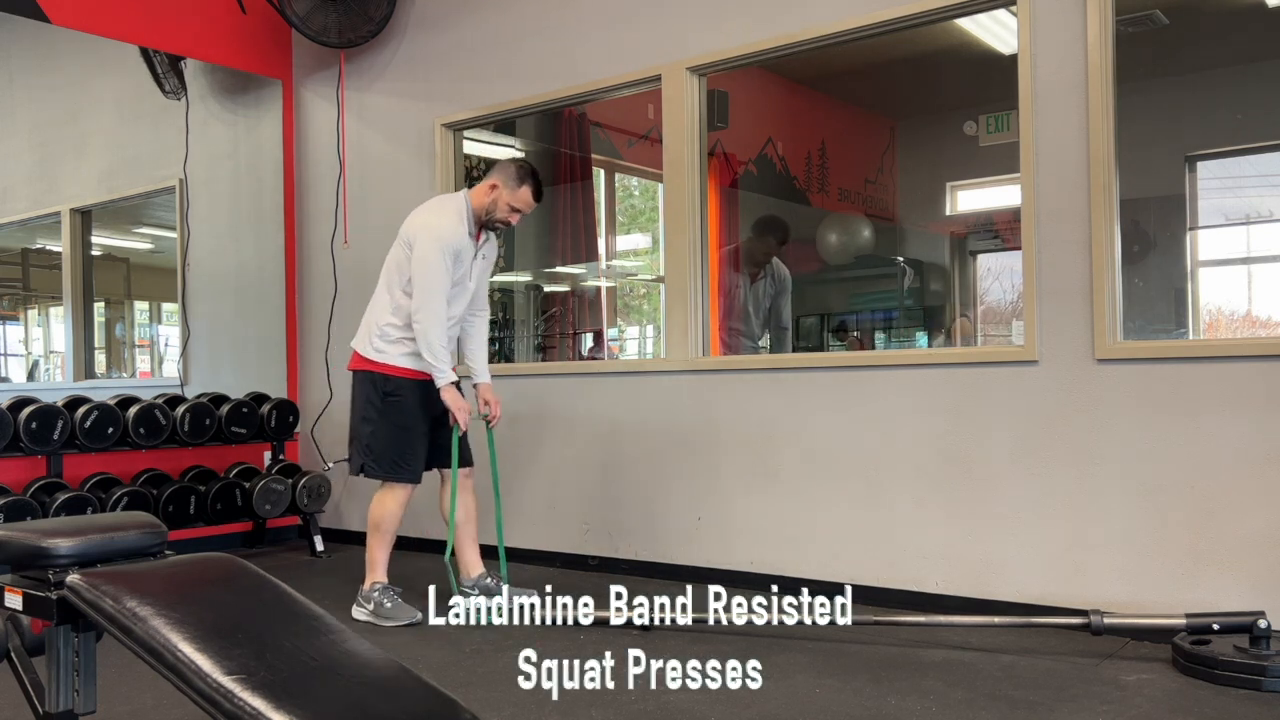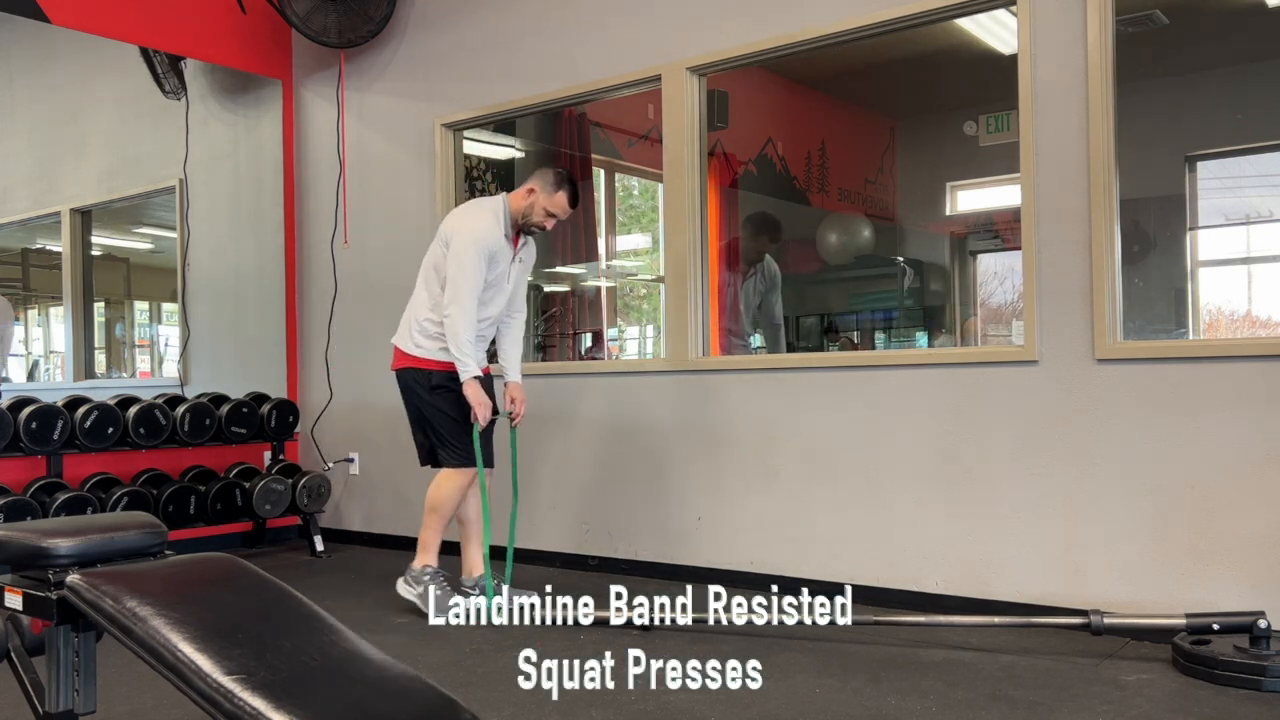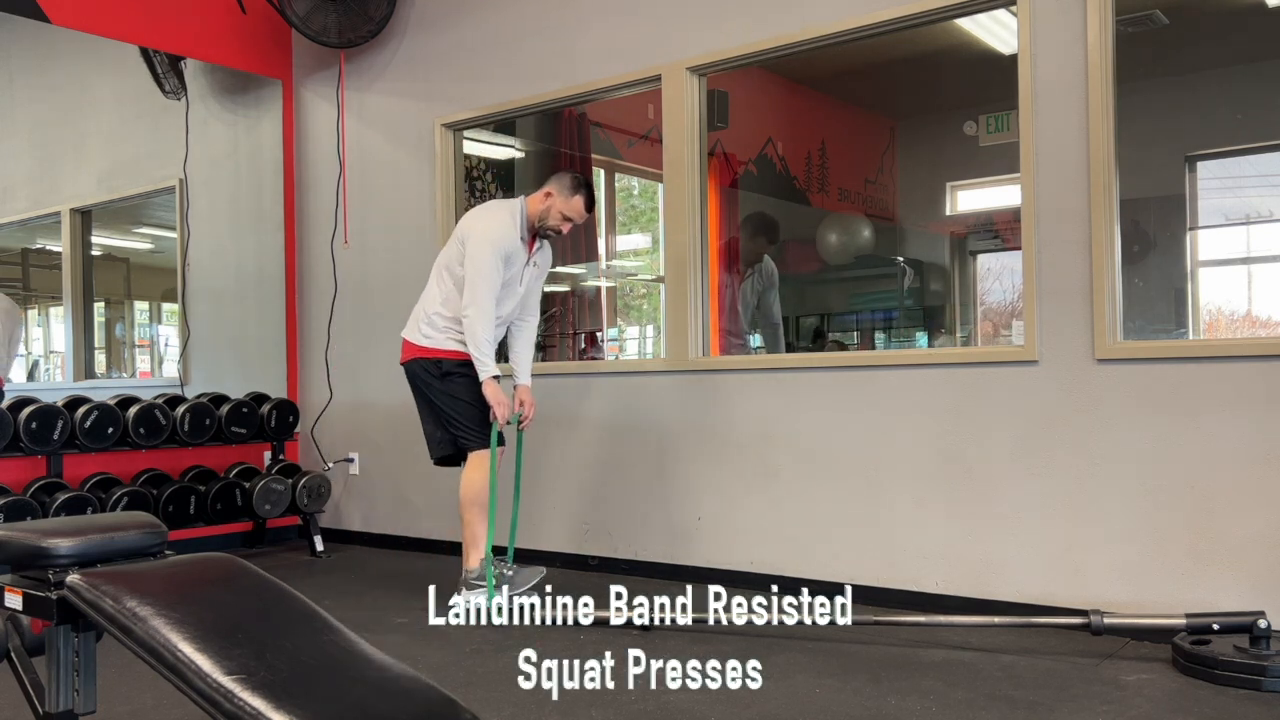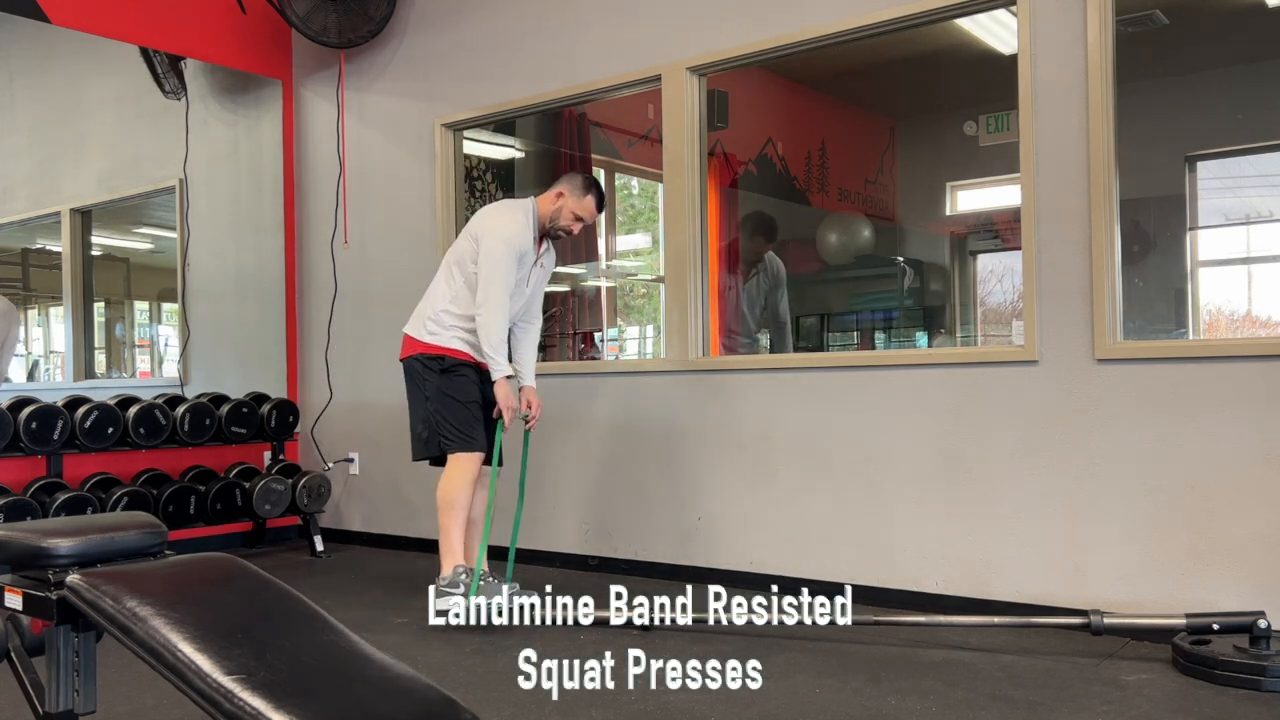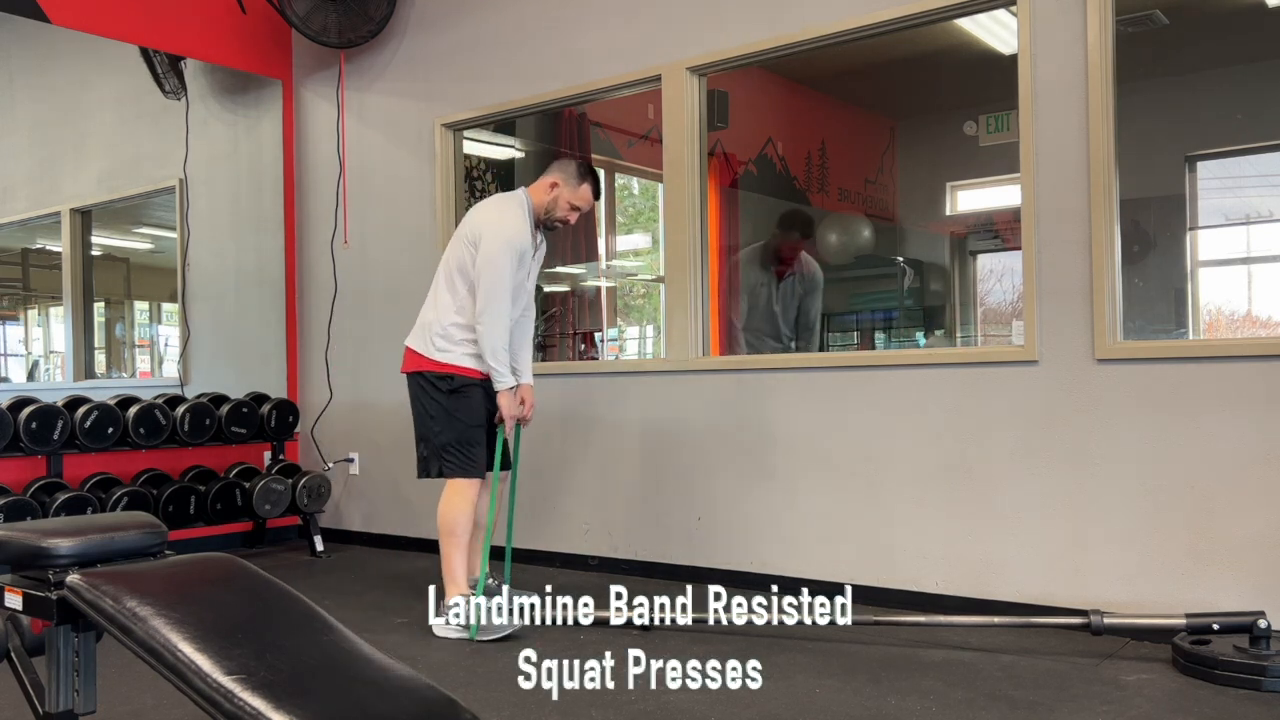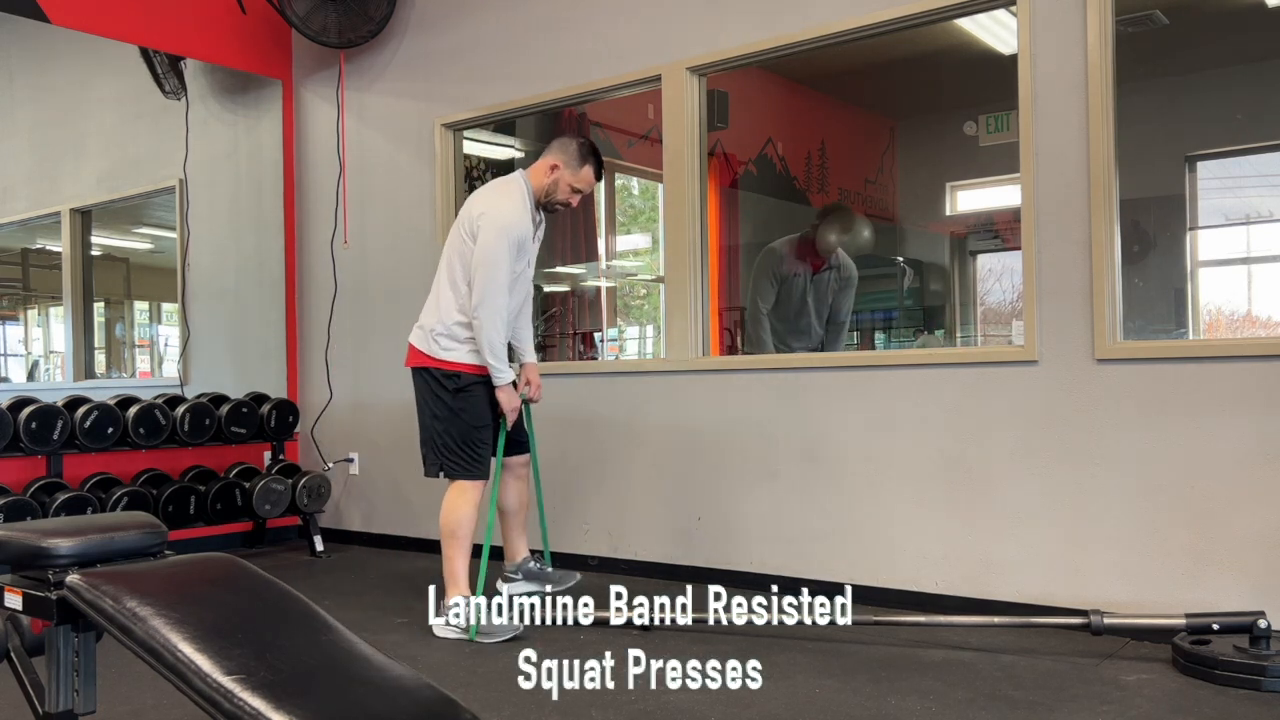
dt=0.4s
person 1, frame 1
left shoulder: (486, 241)
right shoulder: (439, 224)
left elbow: (475, 315)
right elbow: (426, 312)
left wrist: (482, 380)
right wrist: (447, 384)
left hip: (430, 368)
right hip: (390, 365)
left knee: (459, 471)
right knee: (399, 479)
left ankle: (474, 579)
right ankle: (373, 591)
person 1, frame 2
left shoulder: (526, 246)
right shoulder: (476, 224)
left elbow: (512, 315)
right elbow: (457, 307)
left wrist: (513, 378)
right wrist: (469, 379)
left hip: (468, 364)
right hip: (428, 357)
left knee: (477, 468)
right knee: (461, 464)
left ankle: (475, 578)
right ankle: (420, 570)
person 1, frame 3
left shoulder: (542, 252)
right shoulder: (493, 224)
left elbow: (524, 320)
right elbow: (477, 306)
left wrist: (523, 382)
right wrist: (490, 378)
left hip: (470, 357)
right hip: (435, 348)
left knee: (482, 457)
right knee: (484, 449)
left ankle: (477, 574)
right ankle: (478, 570)
person 1, frame 4
left shoulder: (546, 253)
right shoulder: (505, 223)
left elbow: (527, 321)
right elbow: (491, 306)
left wrist: (528, 382)
right wrist: (502, 378)
left hip: (472, 357)
right hip: (437, 348)
left knee: (483, 463)
right knee: (466, 454)
left ankle: (476, 575)
right ankle: (452, 578)
person 1, frame 5
left shoulder: (536, 237)
right shoulder: (503, 222)
left elbow: (520, 312)
right elbow: (490, 314)
left wrist: (523, 379)
right wrist: (504, 386)
left hip: (473, 365)
right hip: (442, 361)
left knee: (487, 473)
right knee: (465, 476)
left ankle: (477, 581)
right ankle: (455, 605)
person 1, frame 6
left shoulder: (532, 212)
right shoulder: (503, 212)
right elbow: (486, 307)
left wrist: (527, 359)
right wrist: (503, 381)
left hip: (478, 357)
right hip: (451, 358)
left knee: (516, 458)
right knee: (470, 477)
left ankle: (518, 565)
right ankle: (455, 607)
